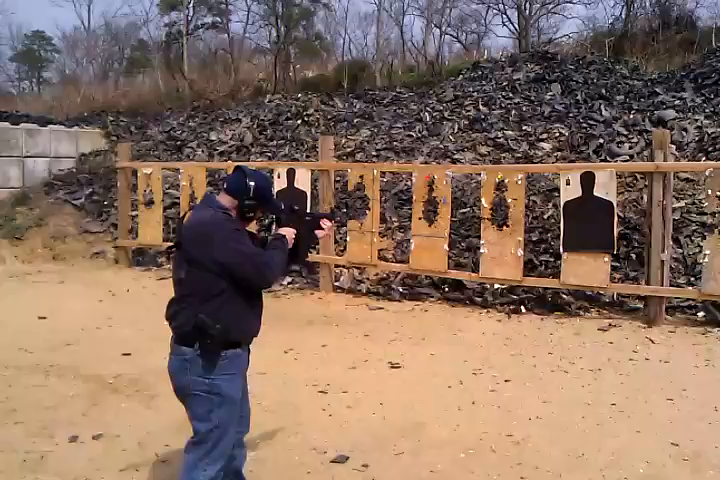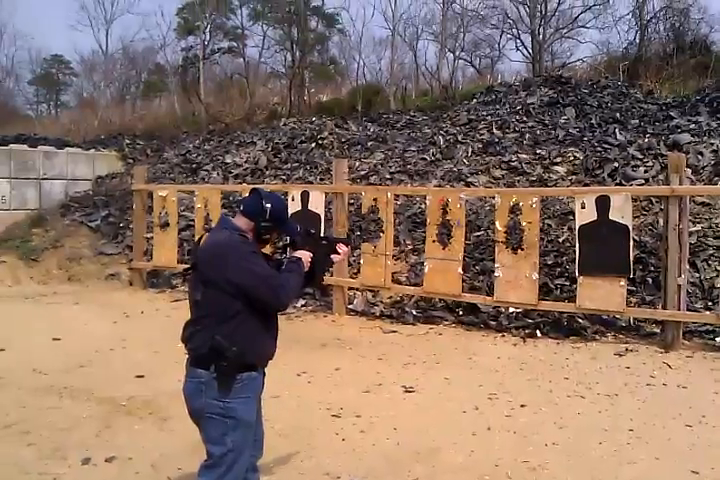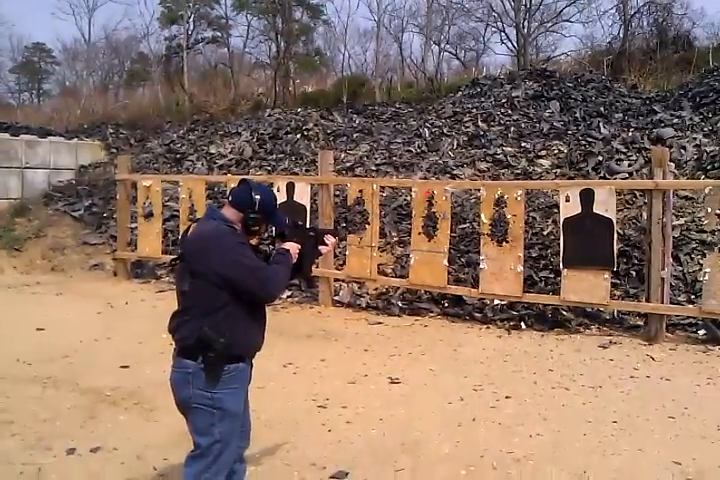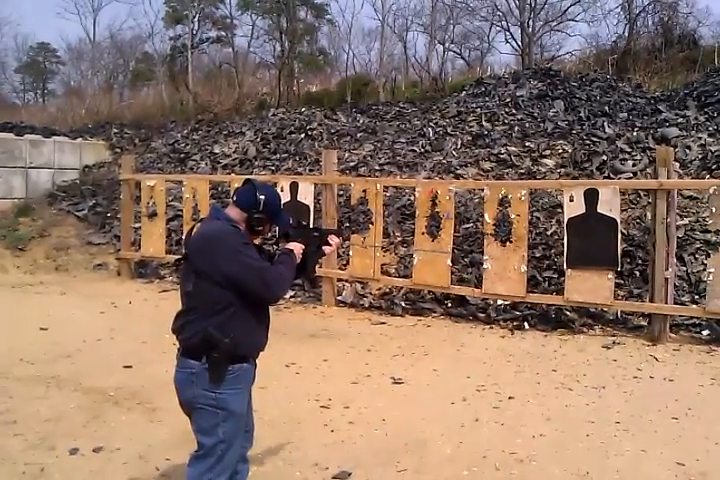
dt=0.5s
person 1, frame 1
left shoulder: (216, 222)
right shoulder: (213, 227)
left elbow: (255, 258)
right elbow: (263, 272)
right wrist: (281, 241)
left hip: (220, 354)
right hip: (208, 360)
left knee: (232, 432)
right knee: (212, 447)
person 1, frame 2
left shoulder: (231, 244)
right shoulder: (230, 250)
left elbow: (270, 280)
right elbow: (278, 294)
right wrist: (296, 264)
left hip: (234, 375)
right hip: (223, 382)
left knee: (246, 456)
person 1, frame 3
left shoulder: (220, 235)
right shoulder: (218, 240)
left elbow: (258, 272)
right elbow: (266, 286)
right wrist: (285, 256)
left hip: (222, 367)
right hip: (211, 373)
left knee: (233, 447)
person 1, frame 4
left shoulder: (225, 234)
right shoulder: (221, 240)
left elbow: (262, 271)
right elbow: (270, 286)
right wrist: (289, 256)
left hip: (226, 366)
right hip: (214, 373)
left knee: (236, 447)
